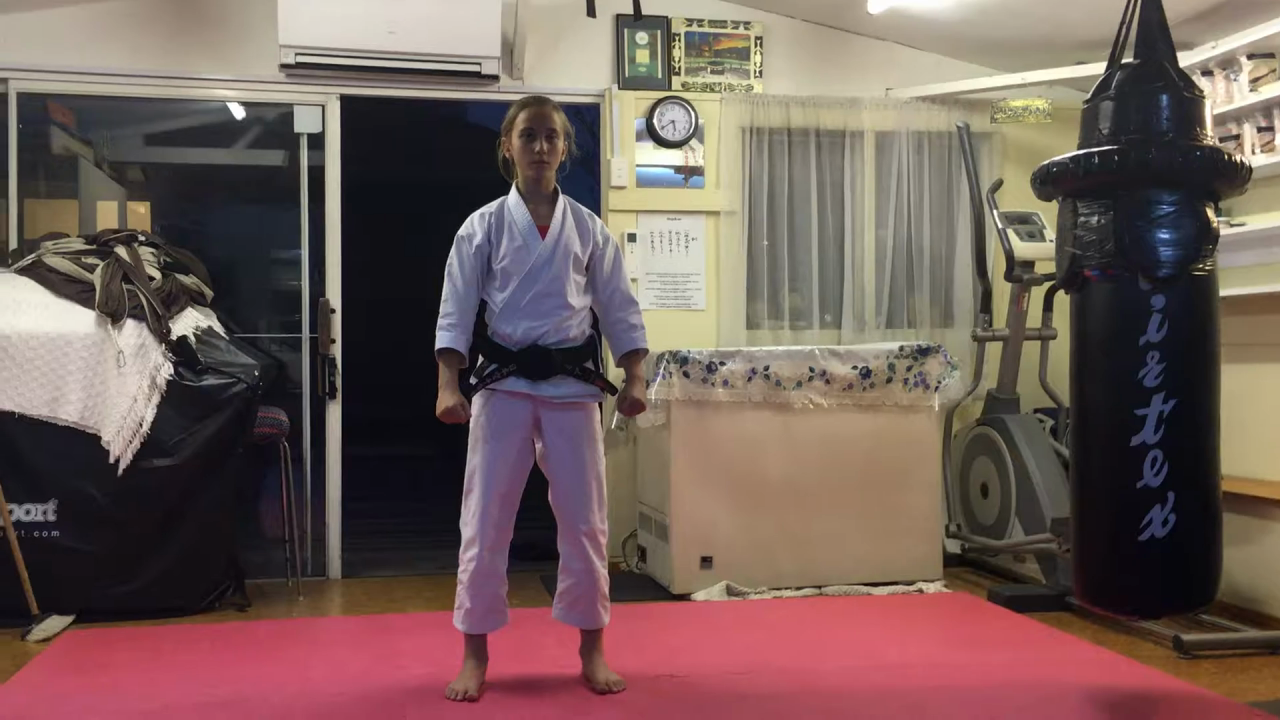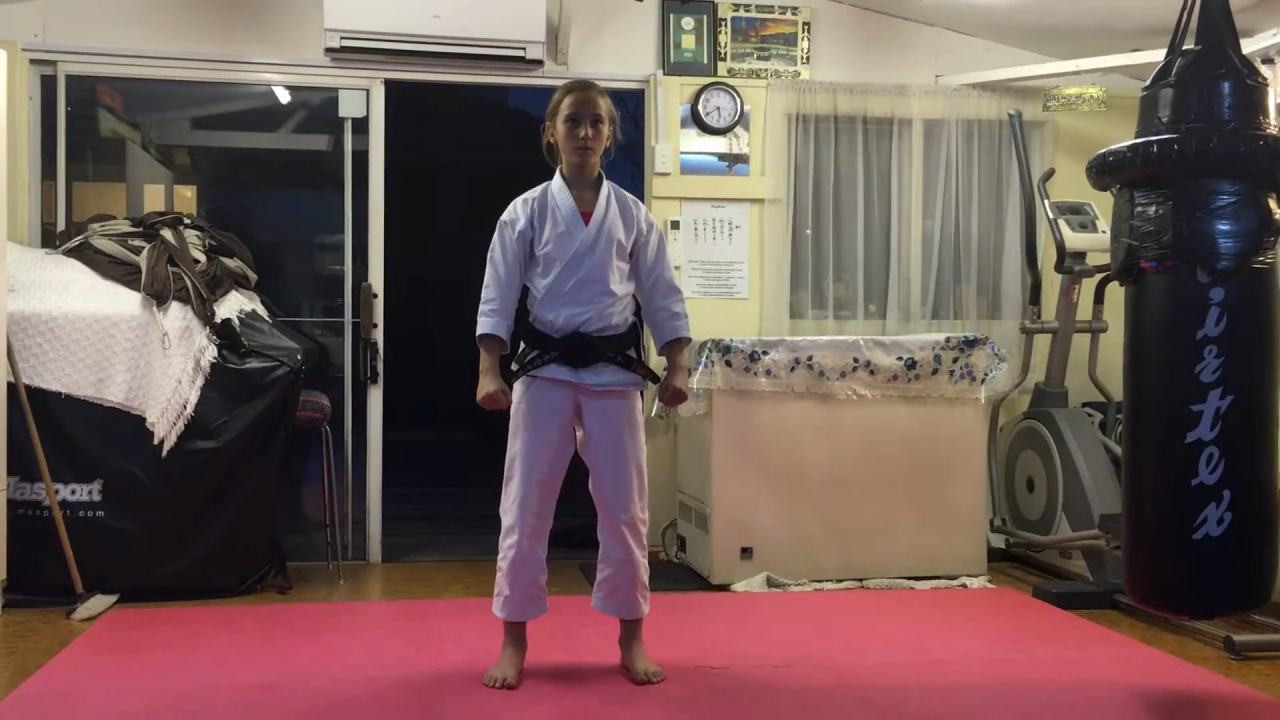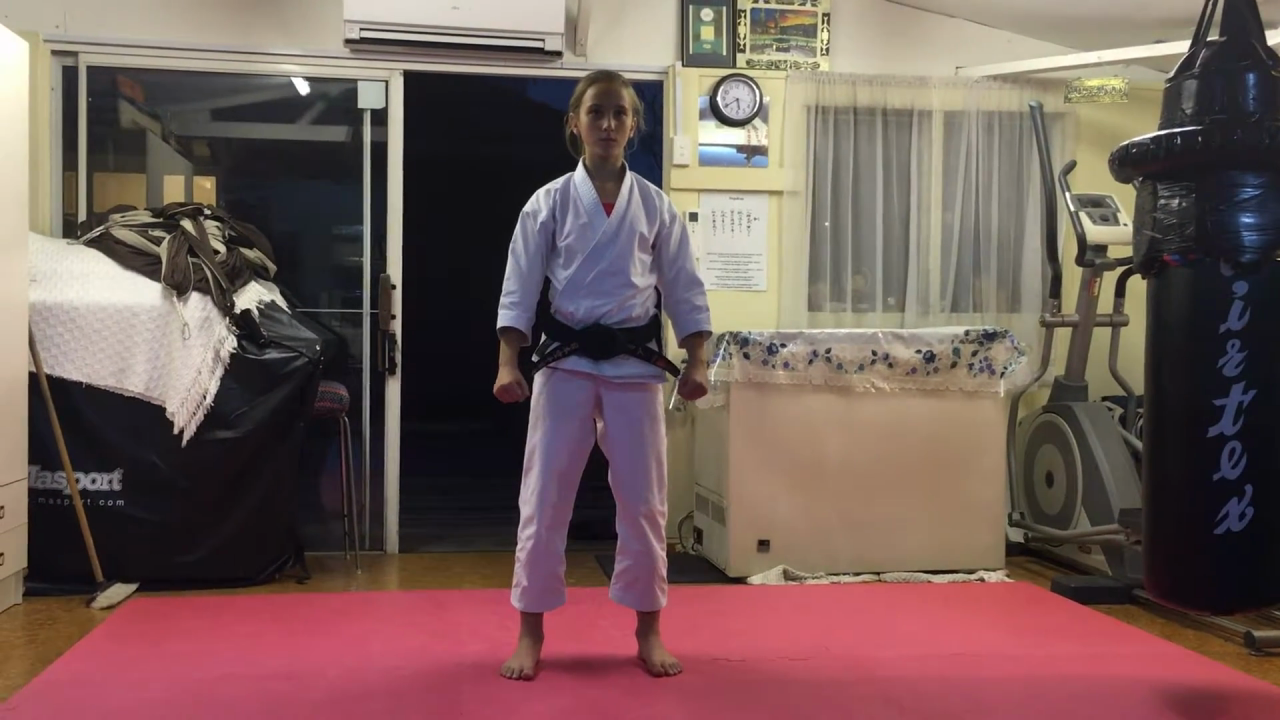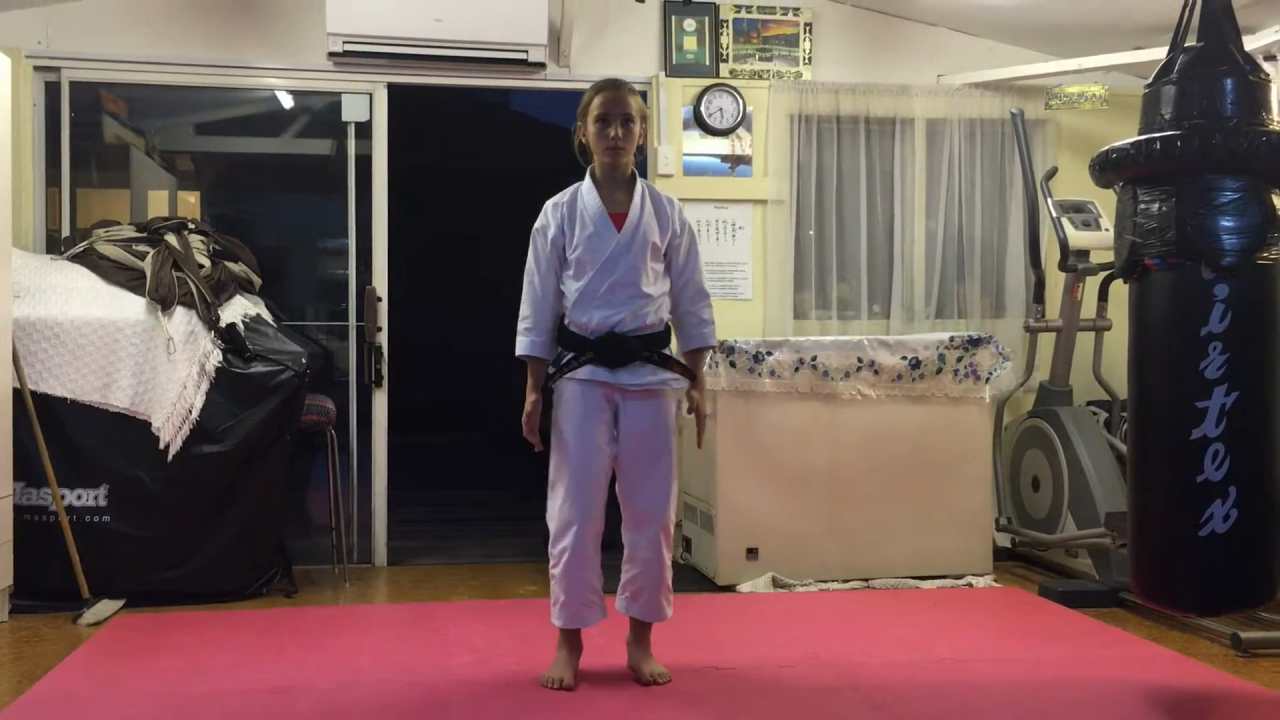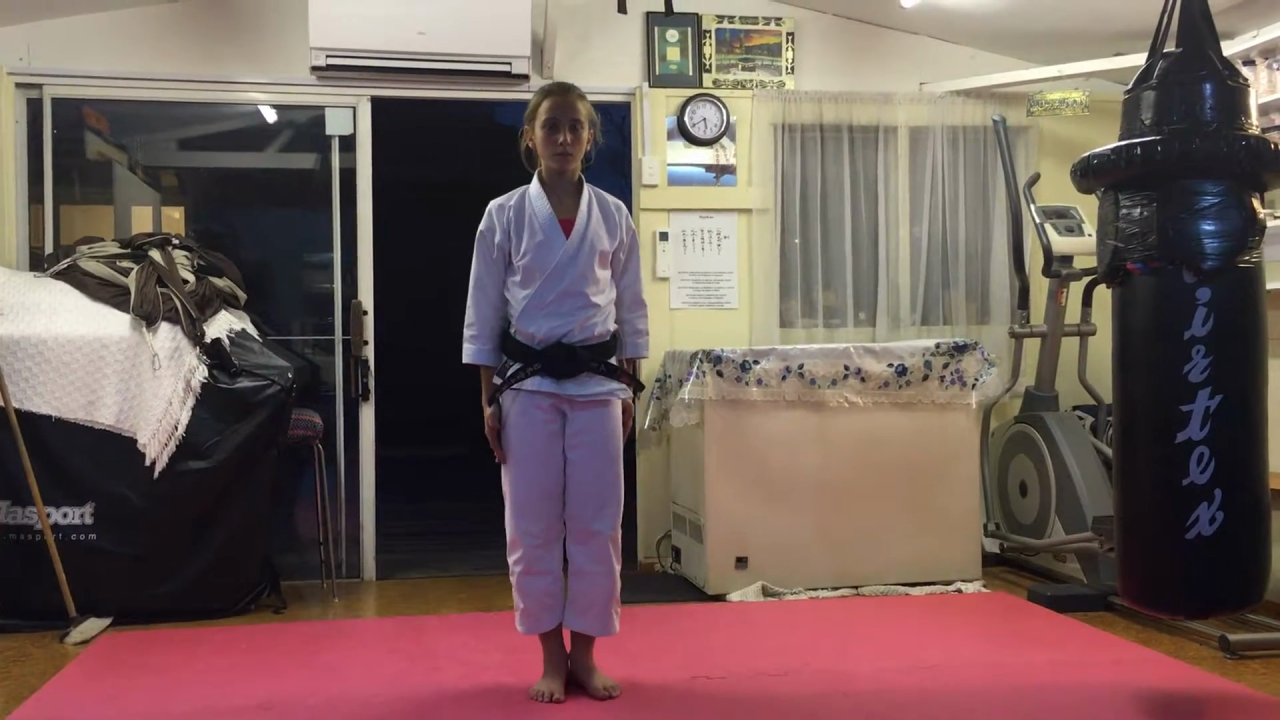
dt=1s
person 1, frame 1
left shoulder: (588, 228)
right shoulder: (484, 226)
left elbow: (619, 307)
right elbow: (456, 309)
left wrist: (634, 378)
right wrist: (448, 384)
left hip: (572, 385)
right hip: (503, 384)
left knee: (584, 518)
right knee: (486, 518)
left ankle: (592, 648)
right ankle: (474, 653)
person 1, frame 2
left shoulder: (632, 215)
right shoulder: (527, 212)
left elbow: (661, 296)
right elbow: (498, 295)
left wrist: (676, 368)
right wrist: (489, 371)
left hip: (614, 371)
right hip: (545, 369)
left knee: (624, 507)
right knee: (526, 505)
left ankle: (631, 638)
right ankle: (514, 640)
person 1, frame 3
left shoulder: (654, 205)
right shoulder: (549, 202)
left elbow: (684, 287)
right elbow: (520, 286)
left wrist: (697, 361)
right wrist: (508, 363)
left hip: (634, 362)
right hip: (566, 360)
left knee: (643, 498)
right knee: (545, 497)
left ankle: (648, 629)
right ankle: (530, 631)
person 1, frame 4
left shoulder: (666, 212)
right shoulder: (560, 212)
left elbow: (691, 302)
right elbow: (538, 306)
left wrist: (695, 383)
right wrist: (534, 389)
left hip: (649, 372)
right hip: (581, 372)
left knee: (651, 510)
right knee: (575, 509)
left ankle: (640, 640)
right ankle: (569, 641)
person 1, frame 5
left shoulder: (612, 216)
right shoulder: (504, 215)
left elbow: (631, 309)
right elbow: (484, 313)
left wrist: (627, 389)
right wrist: (489, 399)
left hip: (597, 381)
right hip: (528, 383)
left knee: (596, 522)
right knee: (534, 523)
left ankle: (584, 654)
right ankle: (552, 656)
